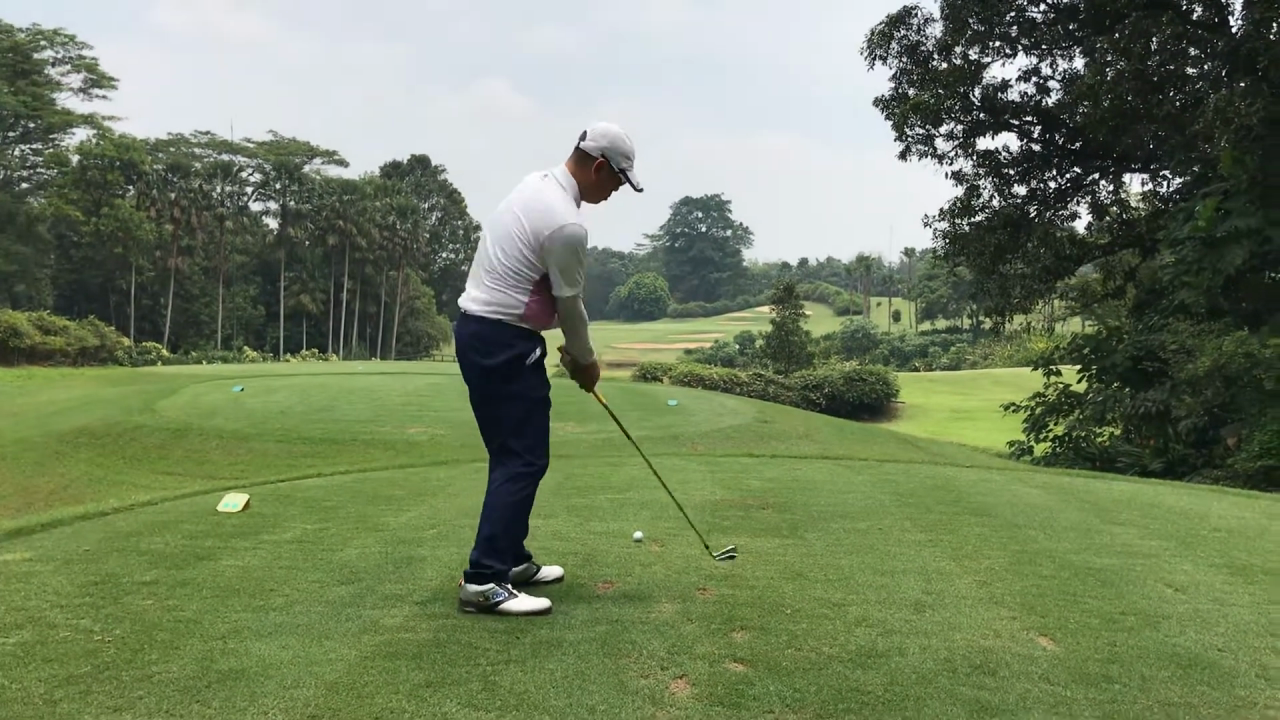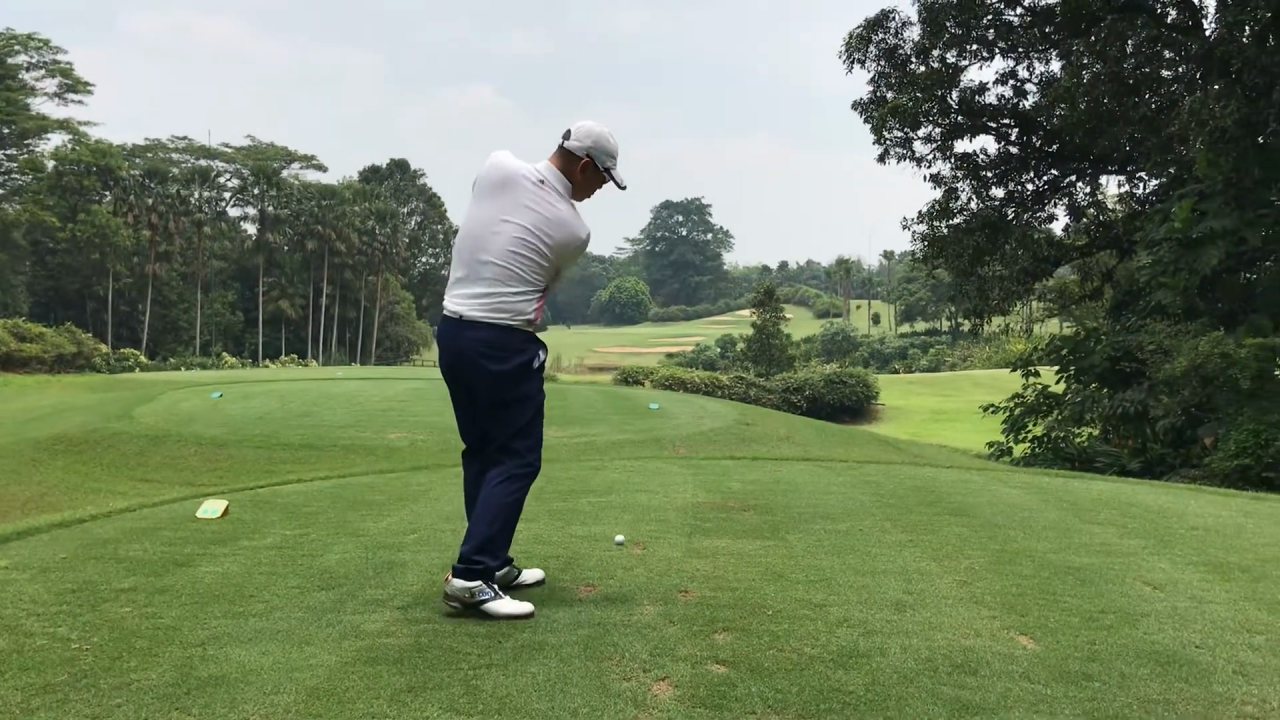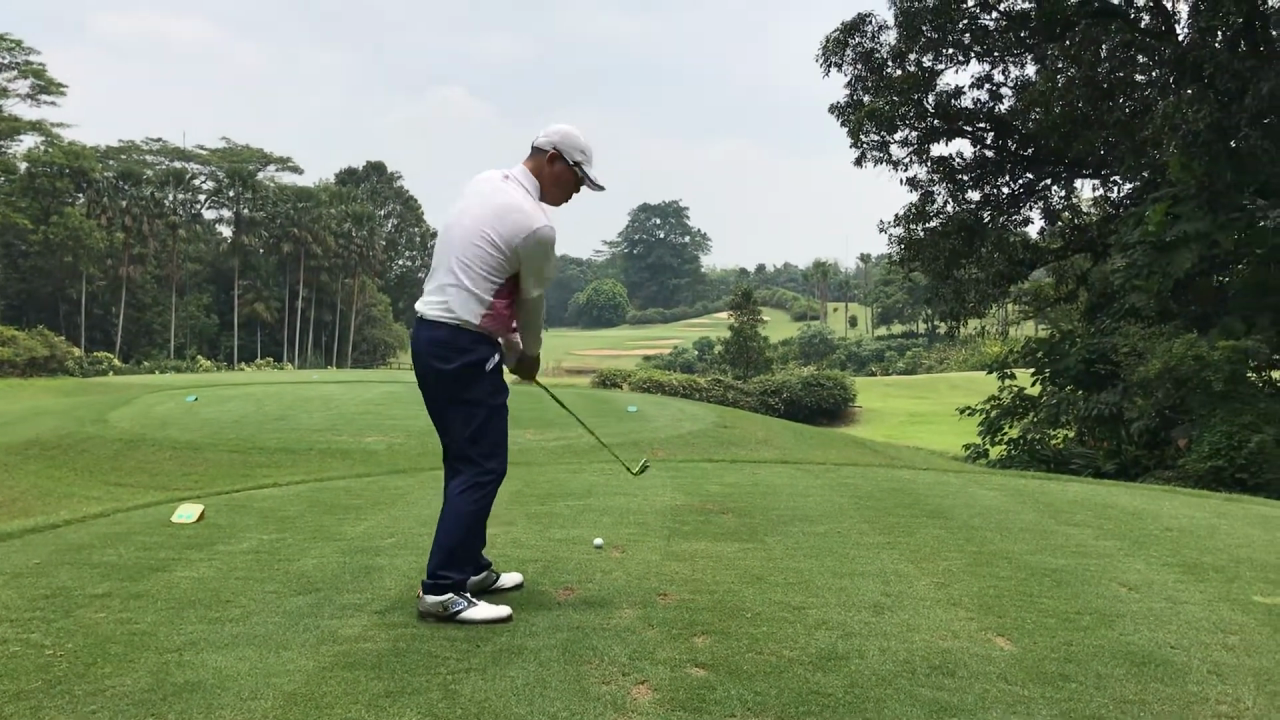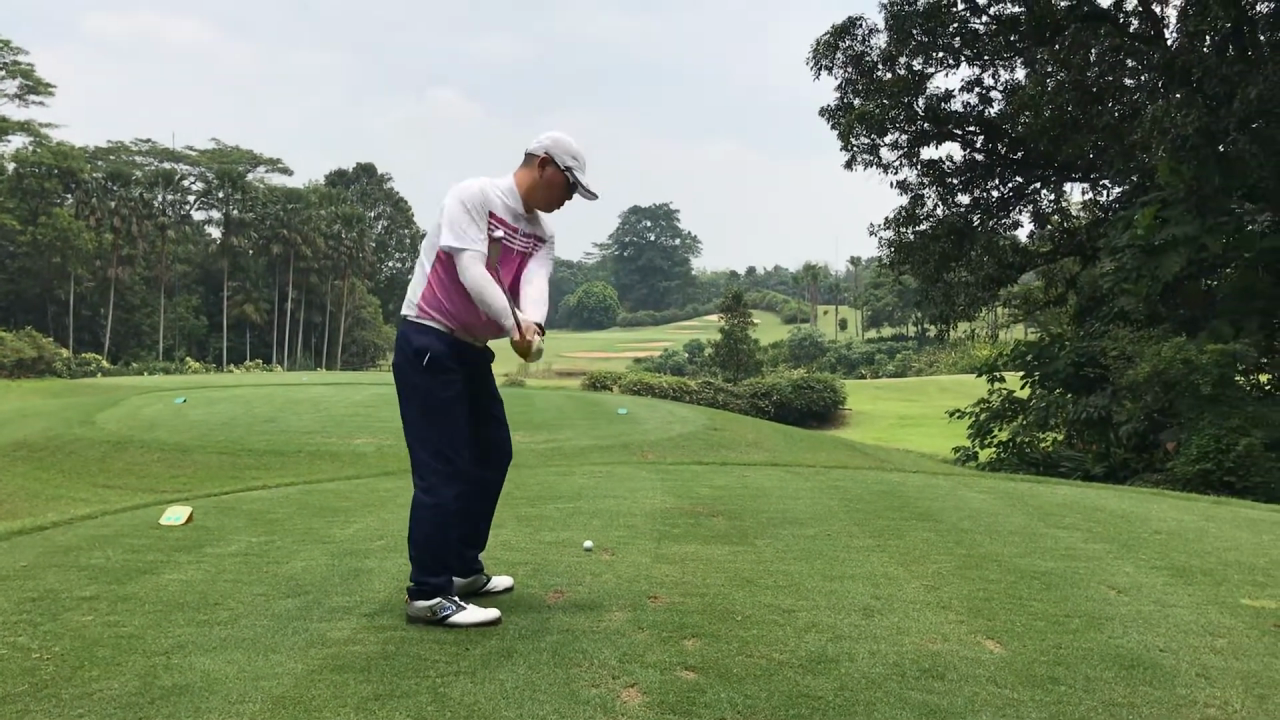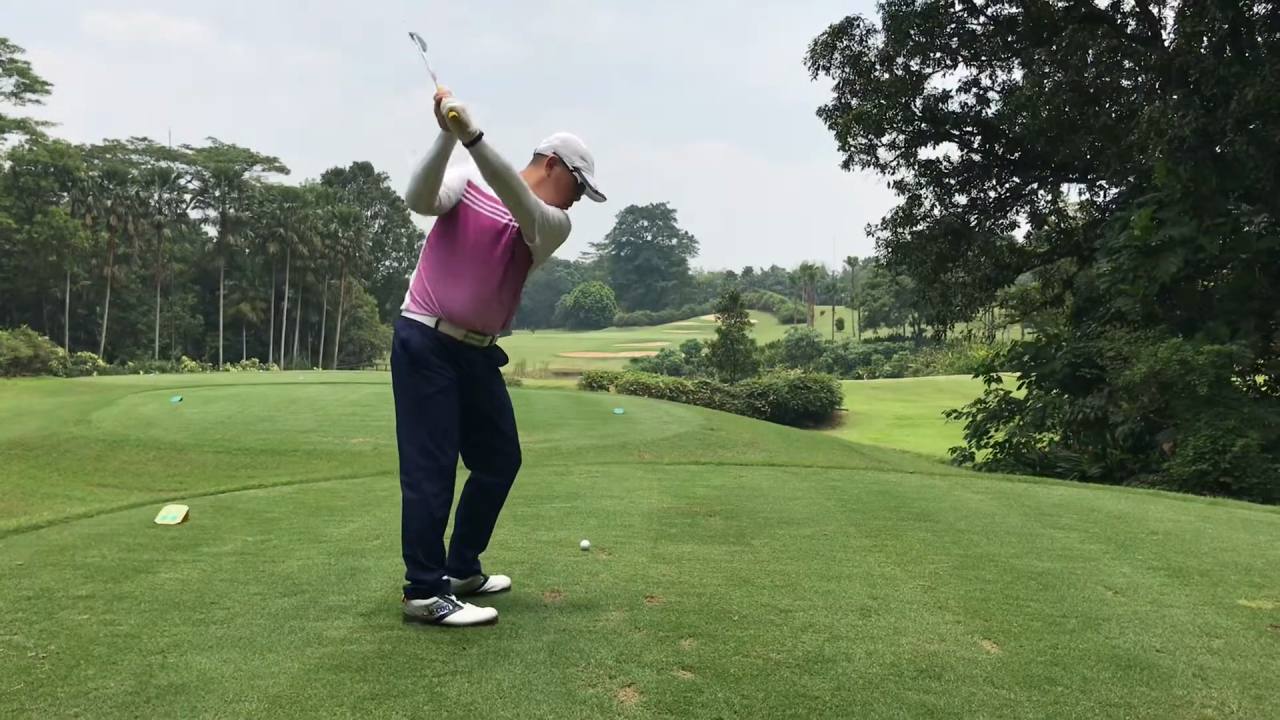
dt=0.3s
person 1, frame 1
left shoulder: (535, 183)
right shoulder: (568, 226)
right elbow: (569, 305)
left wrist: (575, 352)
right wrist: (585, 357)
left hip: (474, 328)
right hip: (506, 342)
left knee: (509, 450)
right knee: (524, 458)
left ankle: (510, 558)
right ankle: (483, 579)
person 1, frame 2
left shoulder: (498, 167)
right shoulder: (573, 232)
left hip: (453, 332)
right hip: (506, 345)
left knee: (483, 452)
right knee: (517, 460)
left ankle: (491, 562)
right ankle: (471, 576)
person 1, frame 3
left shoulder: (486, 182)
right shoulder: (535, 224)
right elbow: (532, 305)
left wrist: (509, 339)
right wrist: (526, 352)
left hip: (437, 337)
right hip: (463, 346)
left knee: (469, 456)
right knee: (481, 464)
left ankle: (469, 566)
right ankle: (441, 590)
person 1, frame 4
left shoulder: (543, 236)
right shoulder: (474, 195)
left elbow: (534, 285)
right elbow: (470, 270)
left wrist: (531, 325)
right wrist: (510, 324)
left hip: (468, 352)
right hip: (428, 345)
left knee: (492, 457)
right knee: (442, 468)
left ankle: (461, 570)
right ankle: (428, 593)
person 1, frame 5
left shoulder: (553, 225)
right shoulder: (467, 182)
left elbow: (517, 201)
right elbow: (418, 200)
left wrist: (472, 137)
right wrist: (447, 136)
left hip: (478, 353)
right hip: (425, 342)
left knee: (500, 460)
right knee: (430, 468)
left ankle: (461, 569)
right ankle: (424, 591)
